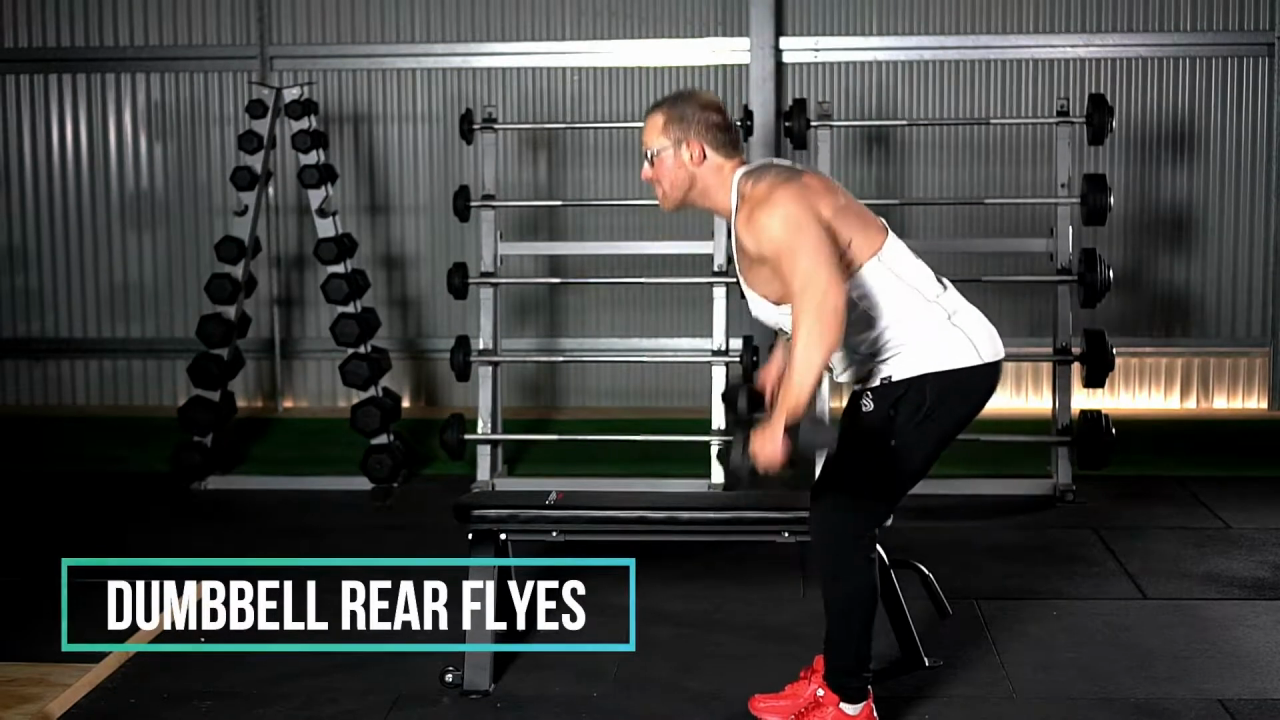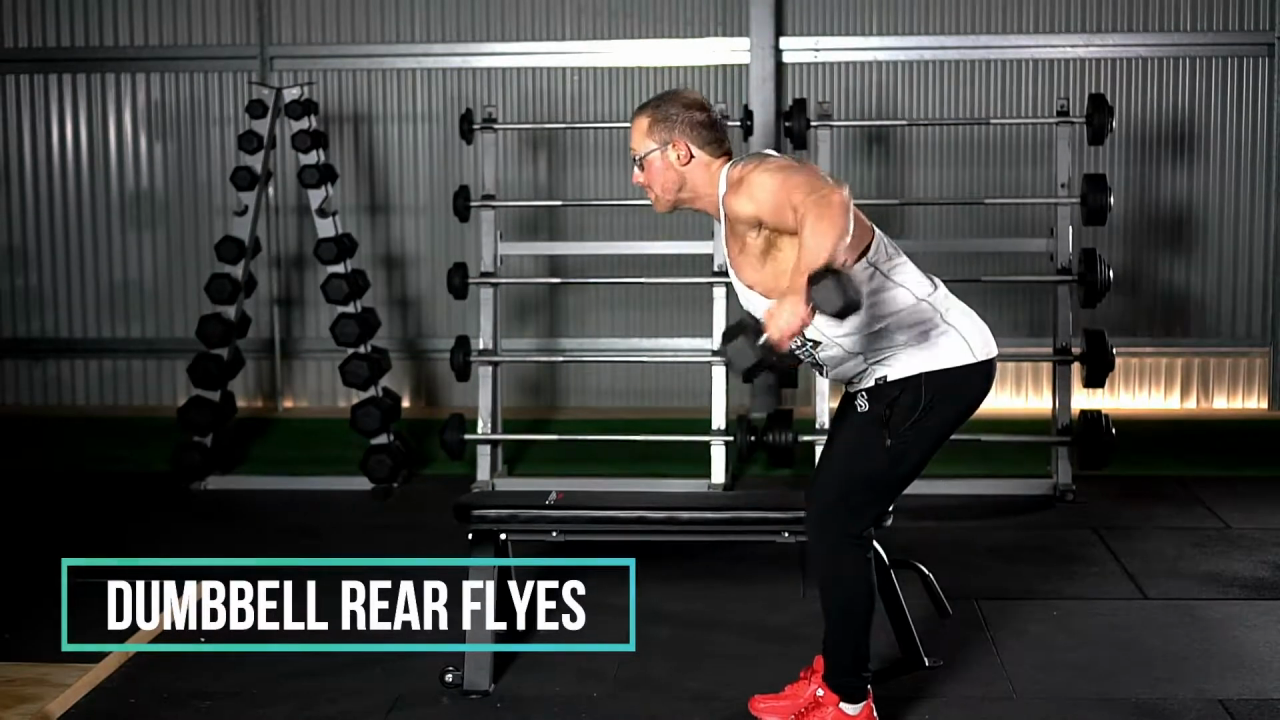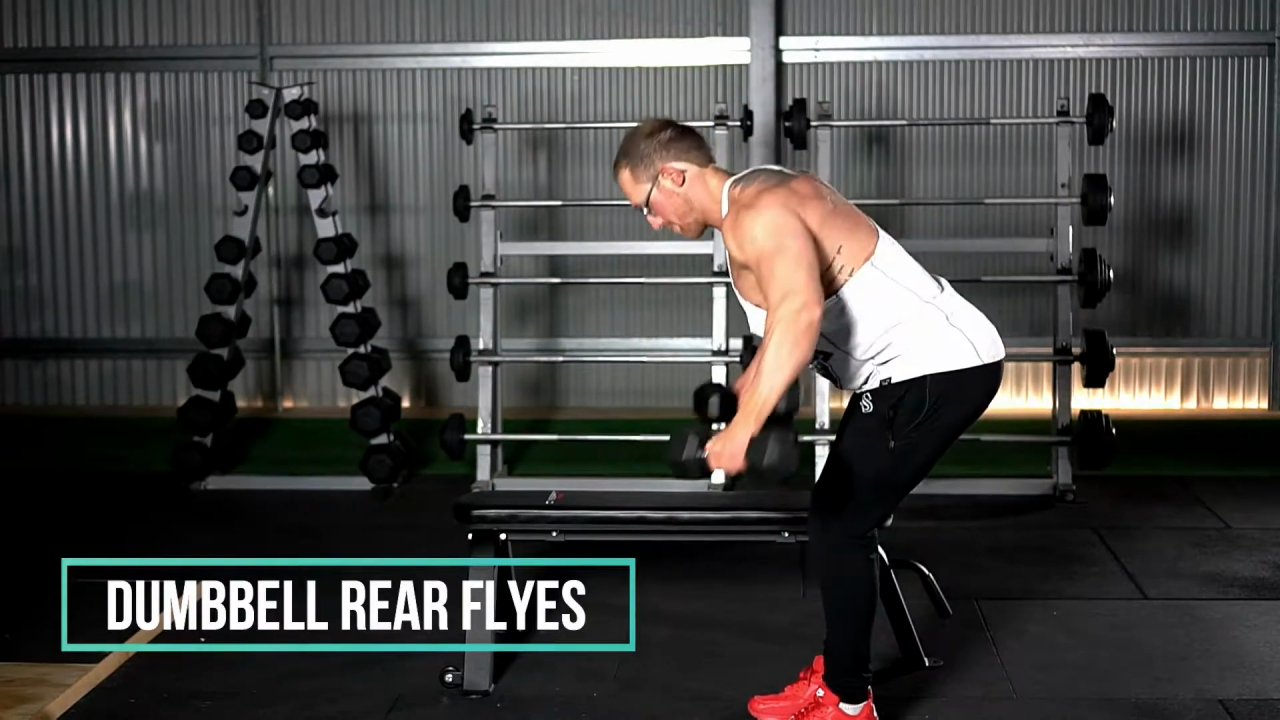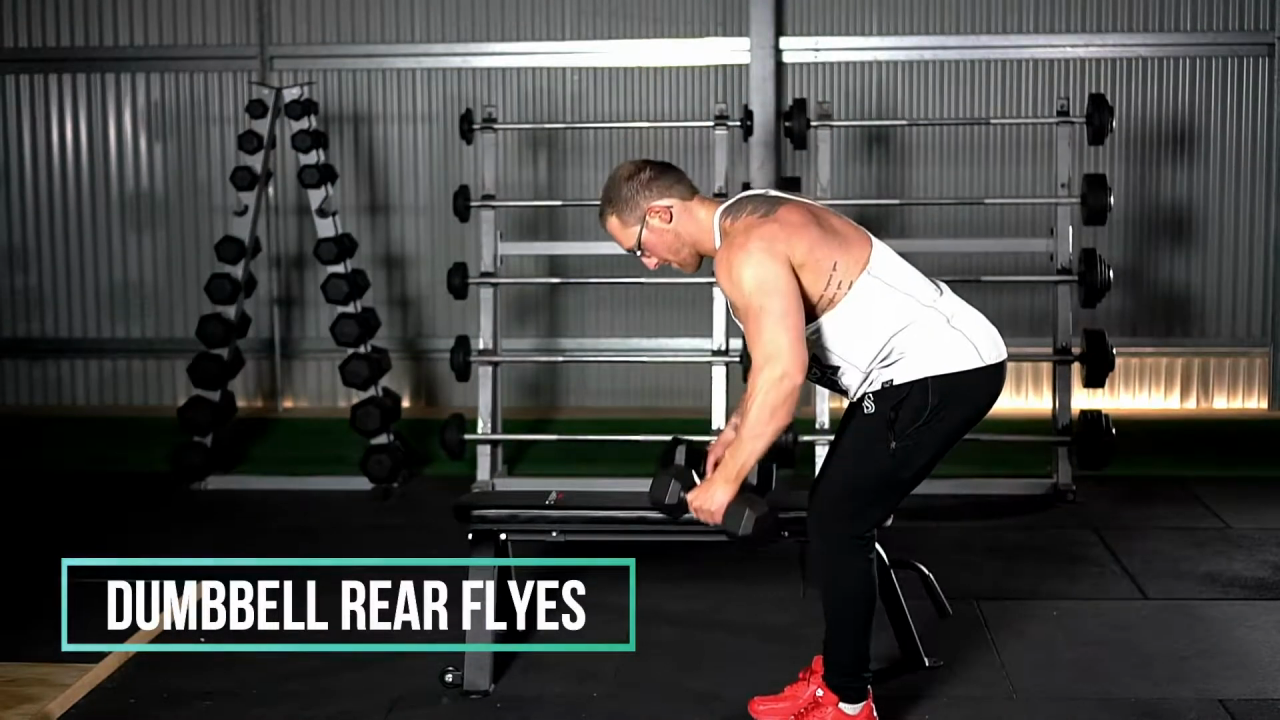
dt=0.4s
person 1, frame 1
left shoulder: (764, 204)
right shoulder: (760, 197)
left elbow: (827, 297)
left wrist: (781, 422)
right wrist: (779, 366)
left hip: (939, 367)
right hip: (921, 360)
left knee: (840, 522)
right knee: (838, 512)
person 1, frame 2
left shoulder: (751, 188)
right shoulder: (747, 189)
left elbow: (832, 209)
left wrist: (795, 300)
right wrist: (791, 304)
left hip: (932, 363)
right hip: (907, 360)
left knee: (835, 521)
right knee: (834, 515)
person 1, frame 3
left shoulder: (754, 213)
right shoulder: (761, 198)
left elbow: (800, 314)
right elbow: (792, 306)
left wrist: (742, 429)
right wrist: (755, 378)
left hip: (939, 368)
right hip: (927, 359)
left knee: (839, 523)
right knee: (836, 516)
person 1, frame 4
left shoulder: (747, 248)
right shoulder: (750, 223)
left elbow: (784, 376)
right elbow: (776, 352)
left wrist: (726, 480)
right wrist: (734, 431)
left hip: (942, 371)
right hip: (931, 362)
left knee: (837, 524)
right knee: (836, 517)
